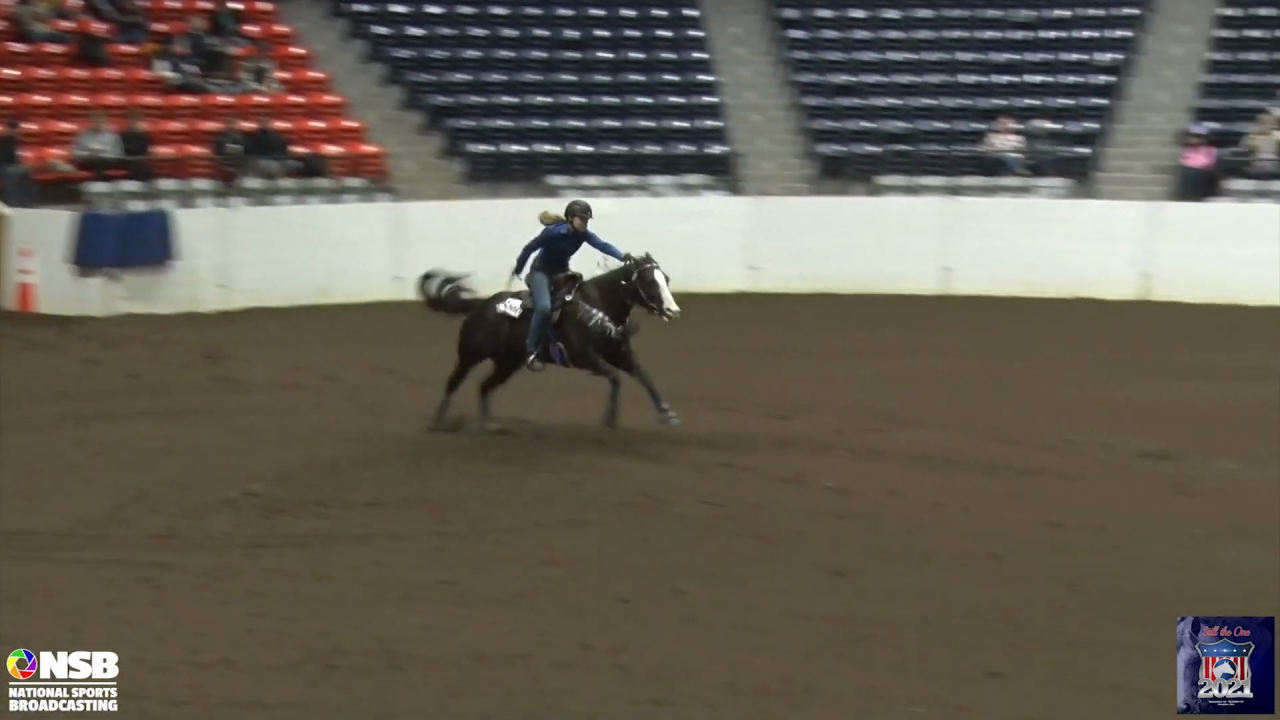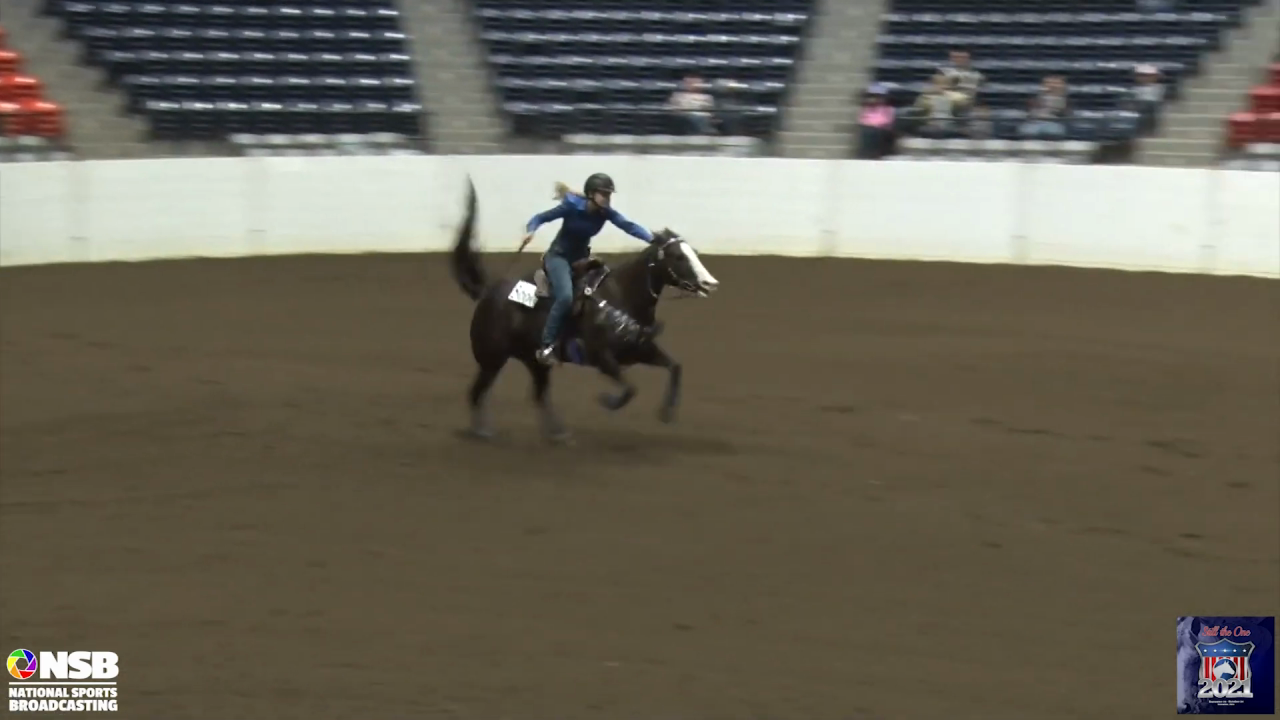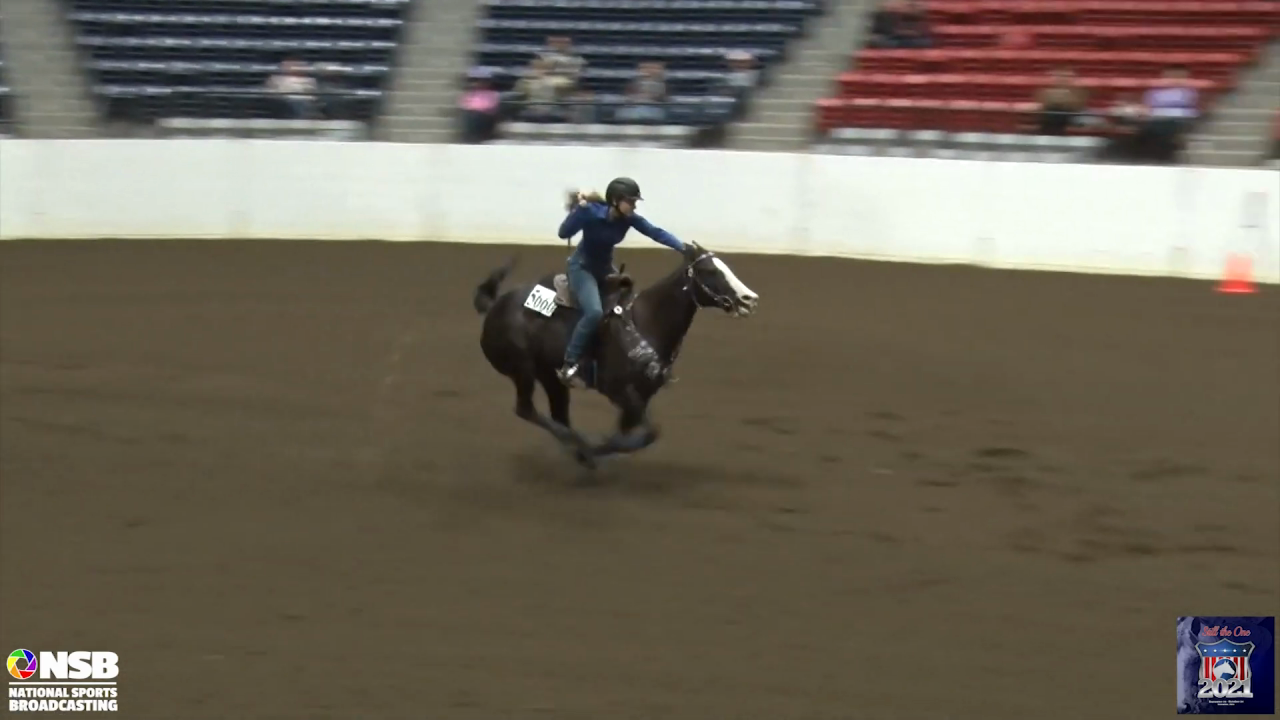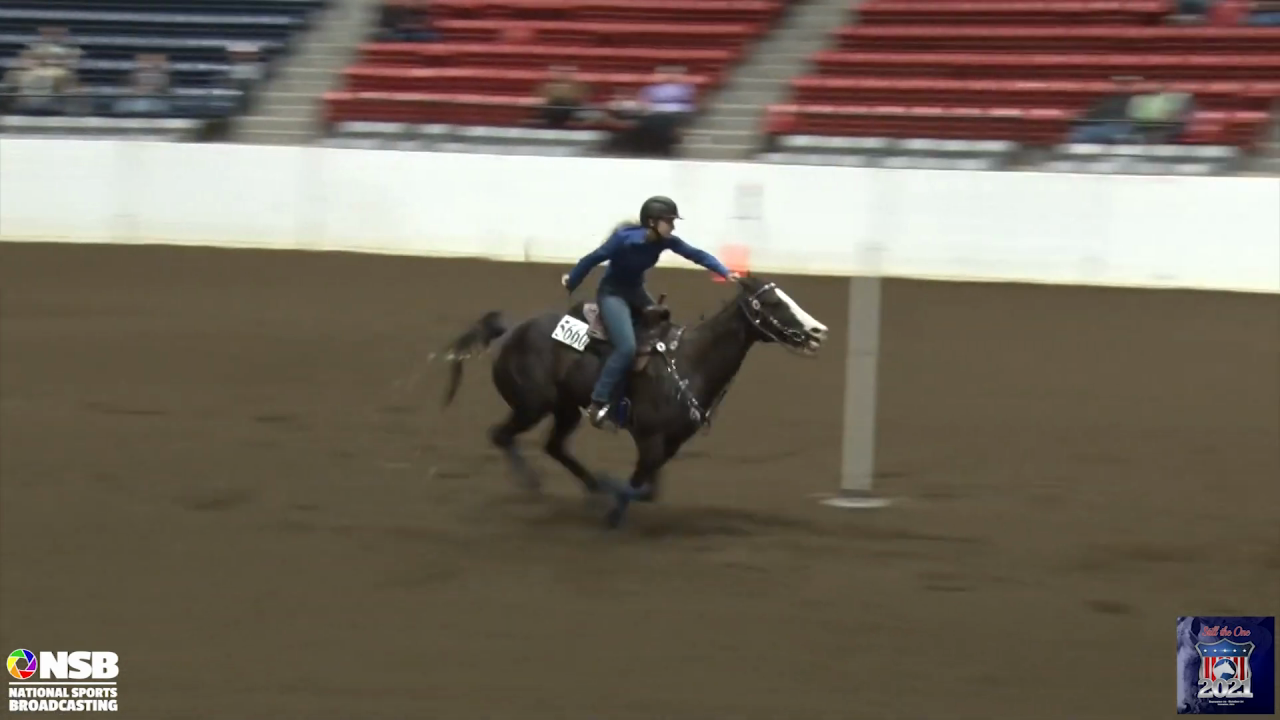
dt=0.3s
person 1, frame 1
left shoulder: (583, 233)
right shoulder: (553, 231)
left elbow: (602, 246)
right elbow: (529, 248)
left wrist: (622, 256)
right wrist: (518, 269)
left hip: (561, 272)
right hip: (540, 272)
right knee: (544, 307)
right ankle: (532, 352)
person 1, frame 2
left shoulder: (605, 212)
right shoulder: (571, 205)
left elbow: (628, 226)
right elbow: (540, 218)
left wrist: (651, 238)
right wrist: (529, 232)
left hip: (581, 257)
right hip: (559, 257)
right knee: (566, 297)
right ankle: (546, 344)
person 1, frame 3
left shoulder: (629, 218)
right shoulder: (592, 213)
left elbow: (656, 232)
right elbow: (563, 233)
left wrist: (681, 246)
right wrist: (577, 209)
left hip: (604, 268)
right hip: (582, 268)
right knee: (594, 312)
right ankle: (569, 363)
person 1, frame 4
left shoulder: (665, 240)
right shoulder: (626, 239)
left elbow: (697, 255)
right elbow: (592, 259)
left wrist: (724, 271)
right wrist: (571, 283)
left hip: (635, 293)
right hip: (612, 295)
right knee: (627, 347)
right ankle: (598, 404)
